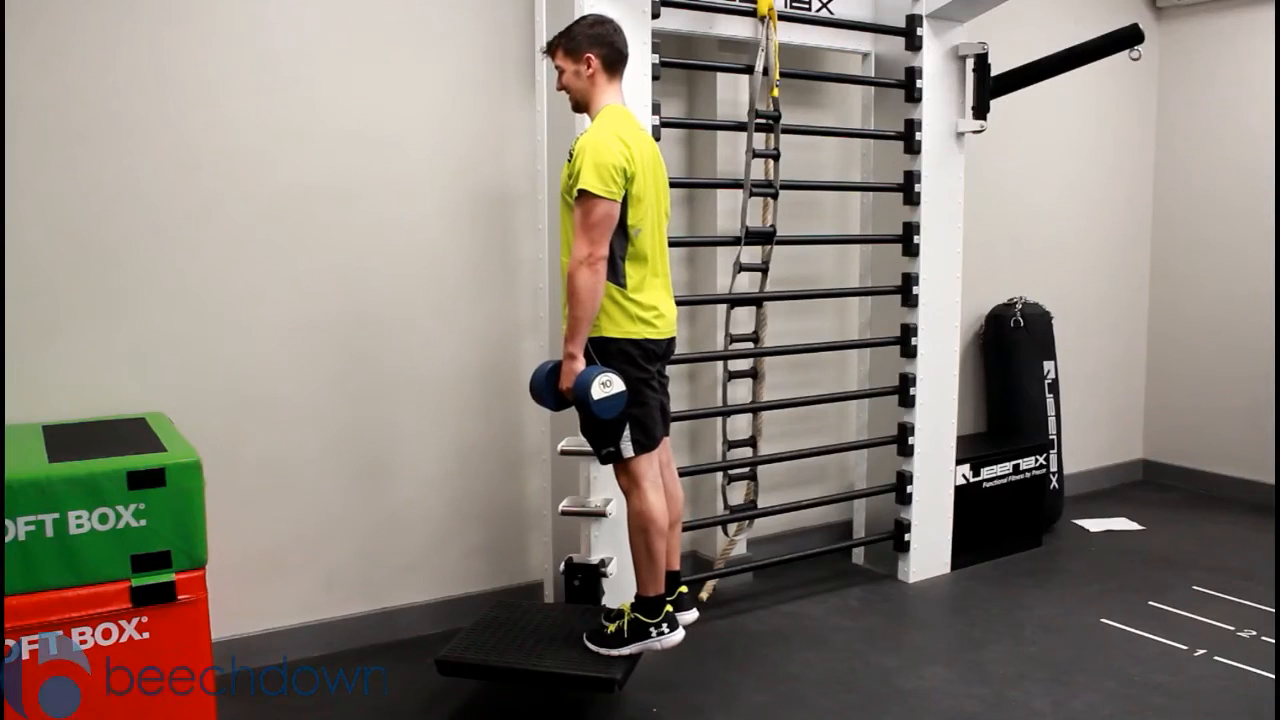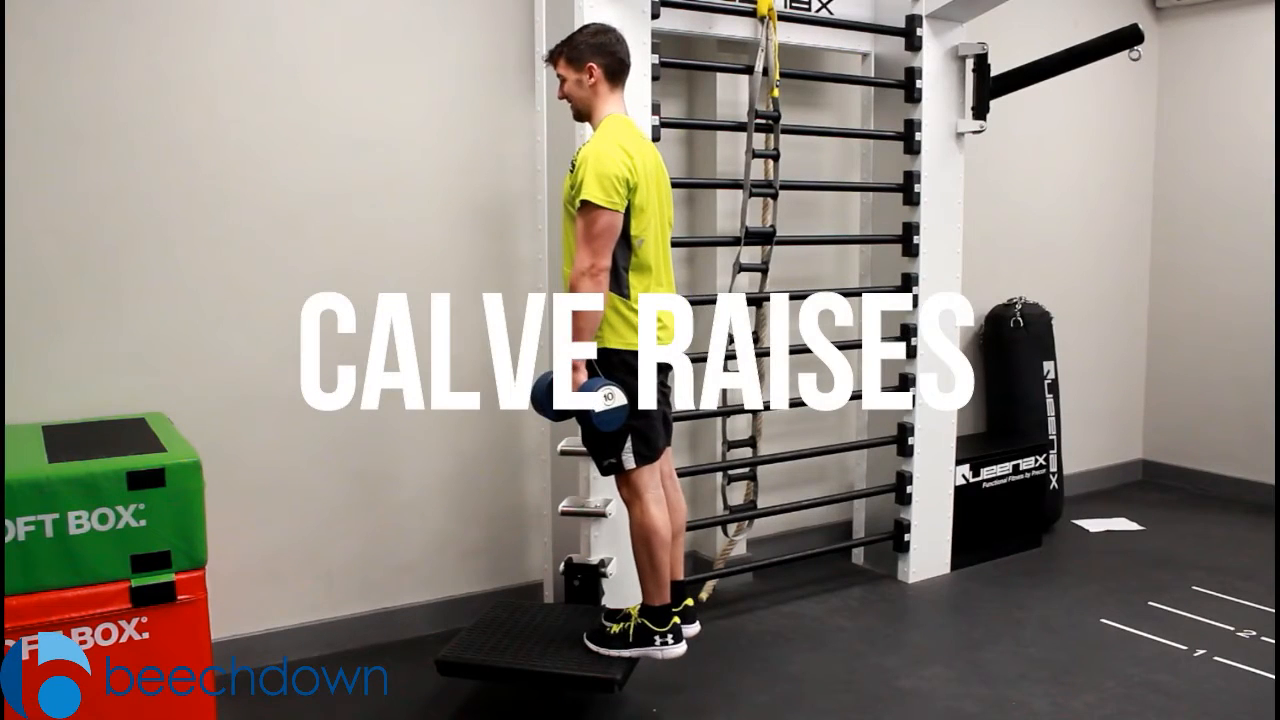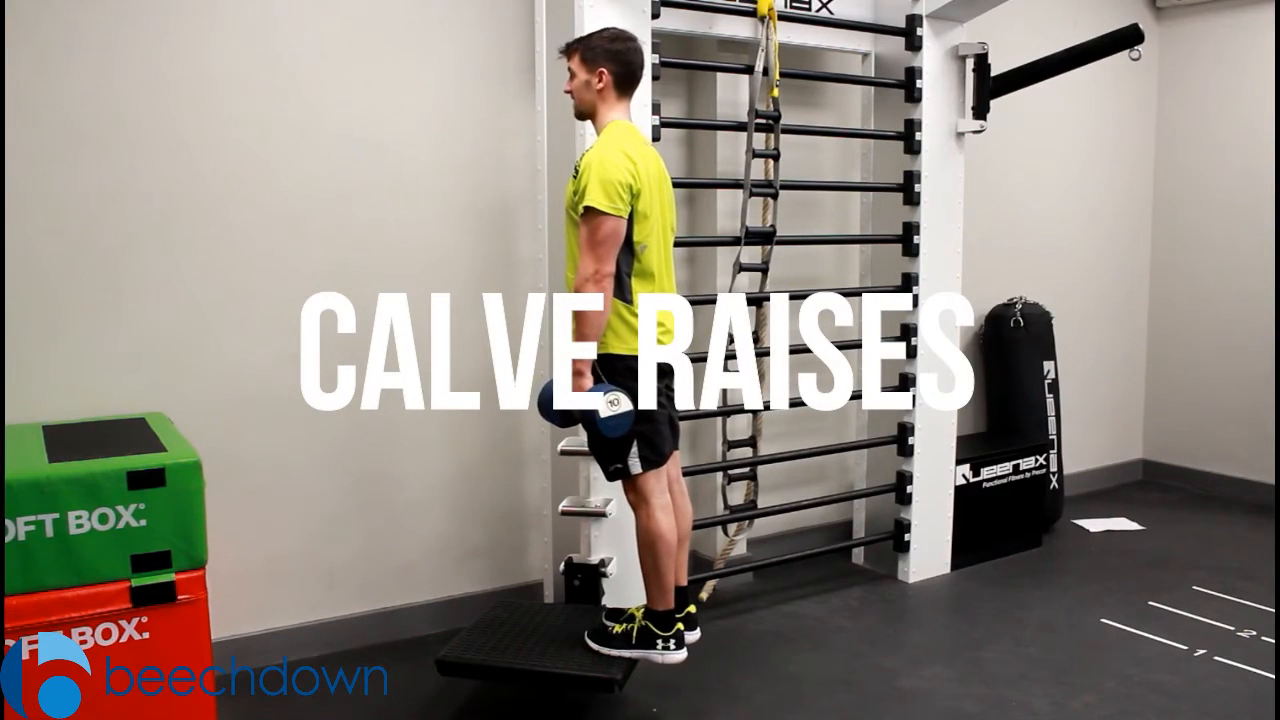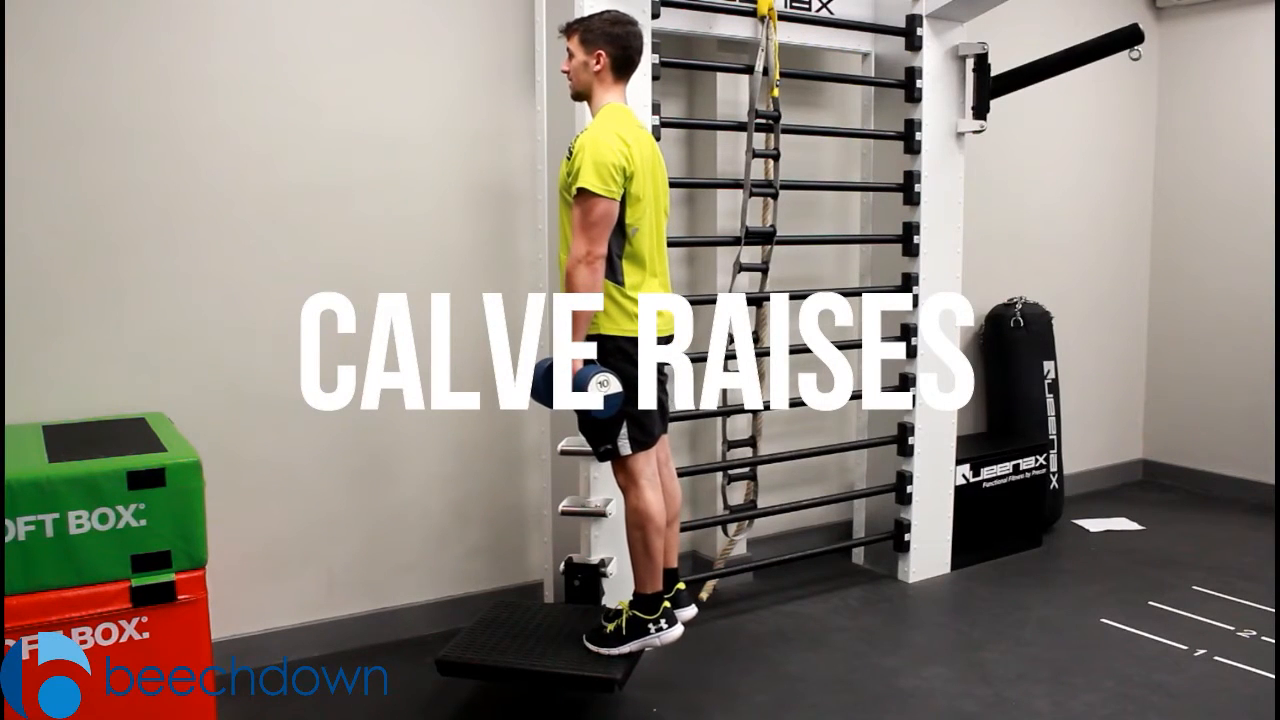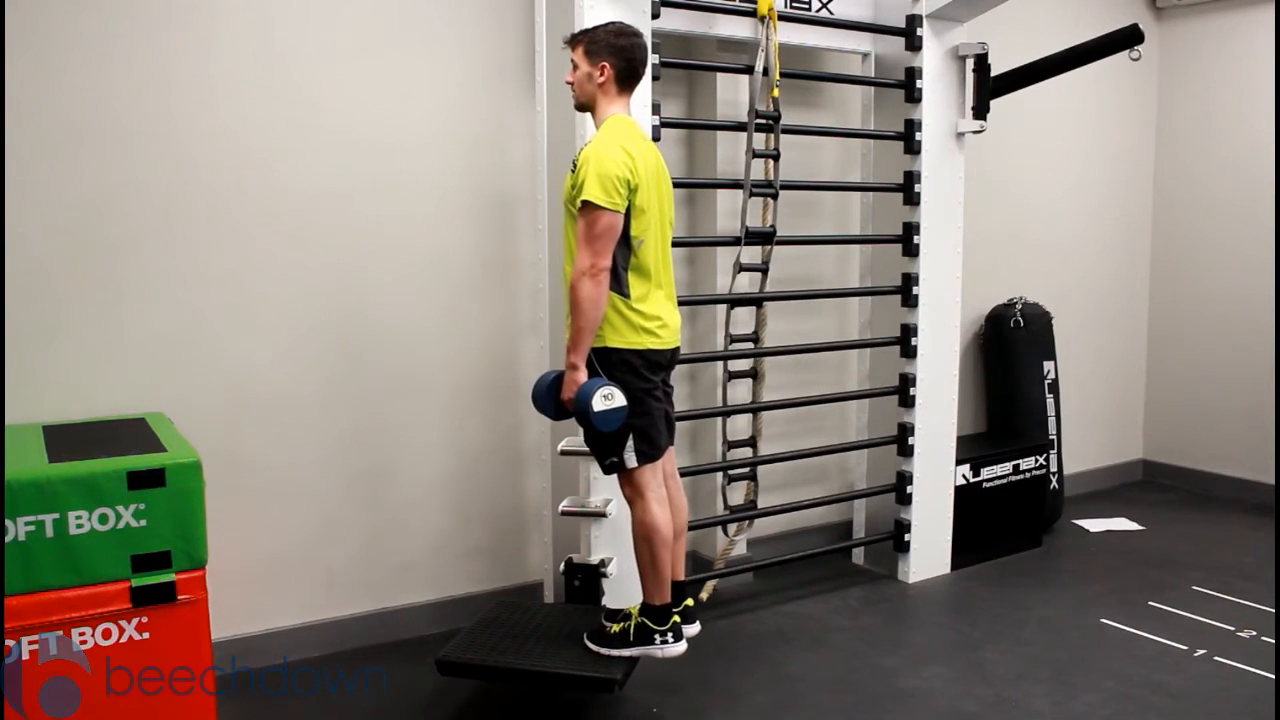
dt=1s
person 1, frame 1
left shoulder: (599, 142)
right shoulder: (637, 136)
left elbow: (591, 256)
left wrist: (573, 350)
left hip: (618, 333)
right hip: (650, 323)
left knee: (638, 474)
right knee: (657, 464)
left ankle: (651, 615)
right ankle: (672, 593)
person 1, frame 2
left shoulder: (602, 153)
right shoulder: (640, 146)
left elbow: (593, 269)
left wrist: (575, 361)
left hip: (619, 344)
right hip: (652, 335)
left knee: (638, 484)
right knee: (658, 474)
left ankle: (656, 624)
right ankle: (675, 604)
person 1, frame 3
left shoulder: (606, 158)
right shoulder: (643, 152)
left elbow: (597, 274)
left wrist: (581, 366)
left hip: (623, 348)
right hip: (655, 339)
left knee: (645, 488)
right knee: (665, 478)
left ankle: (660, 627)
right ankle: (677, 609)
person 1, frame 4
left shoulder: (599, 140)
right shoulder: (637, 135)
left elbow: (590, 254)
left wrist: (573, 346)
left hip: (615, 331)
right hip: (649, 321)
left knee: (635, 471)
right knee: (655, 460)
left ankle: (649, 611)
right ankle: (669, 589)
person 1, frame 5
left shoulder: (604, 153)
right shoulder: (642, 147)
left elbow: (593, 268)
left wrist: (575, 361)
left hip: (622, 344)
right hip: (655, 332)
left knee: (641, 483)
right knee: (661, 474)
left ankle: (656, 622)
right ankle: (675, 603)
